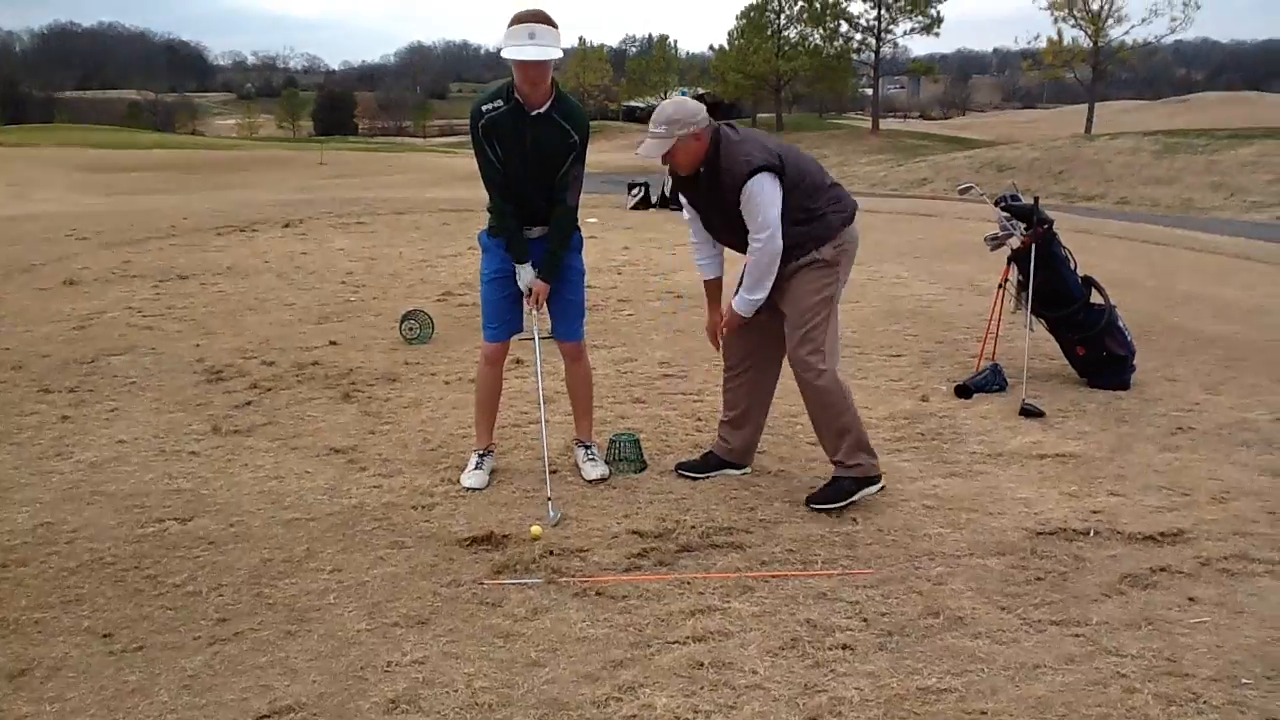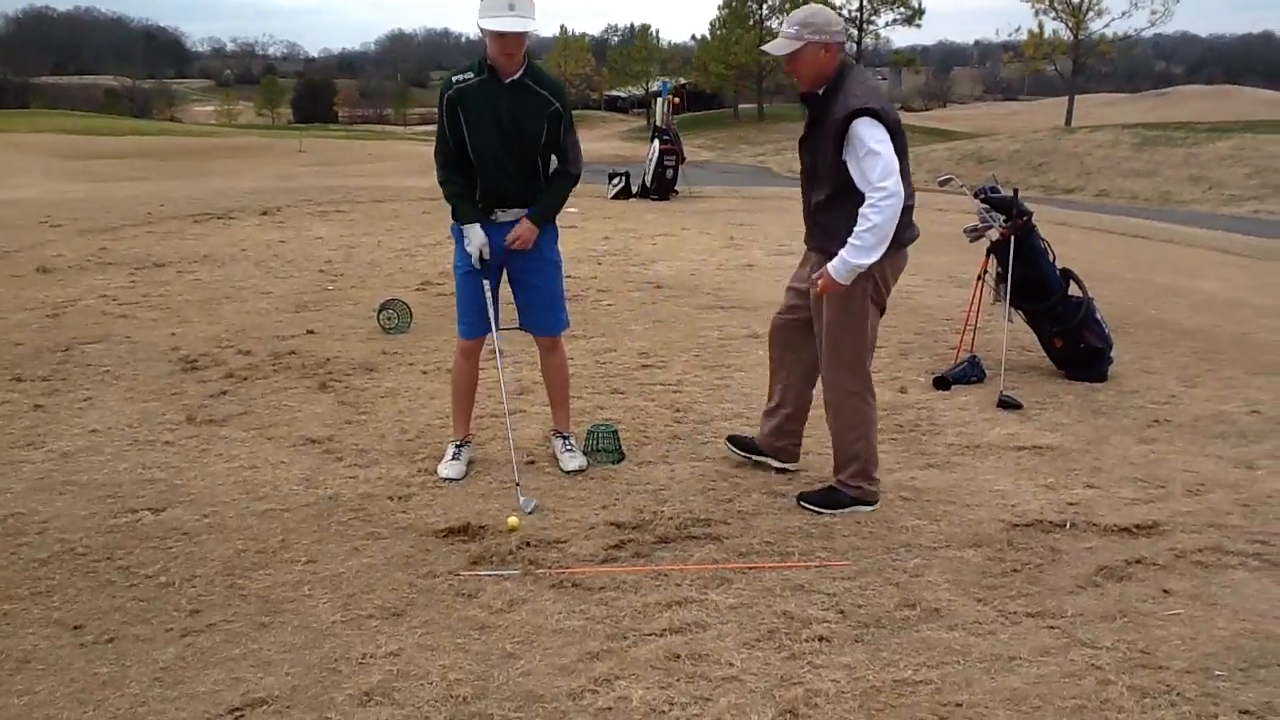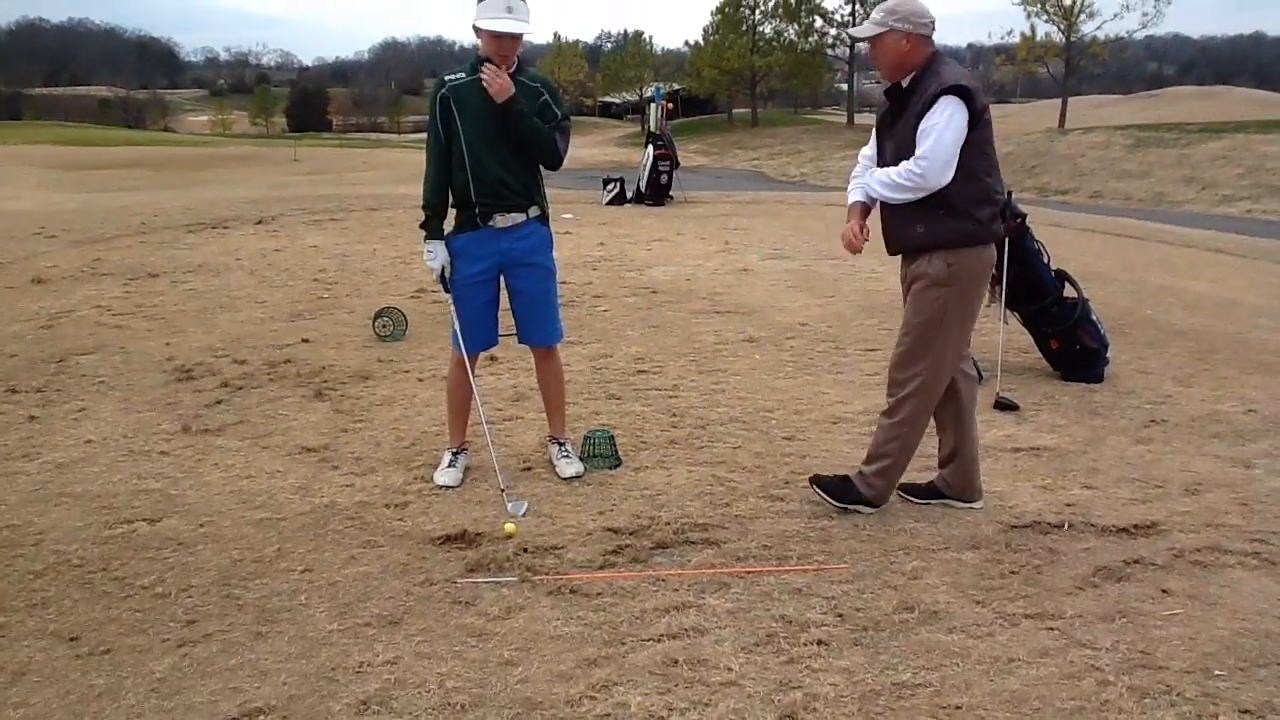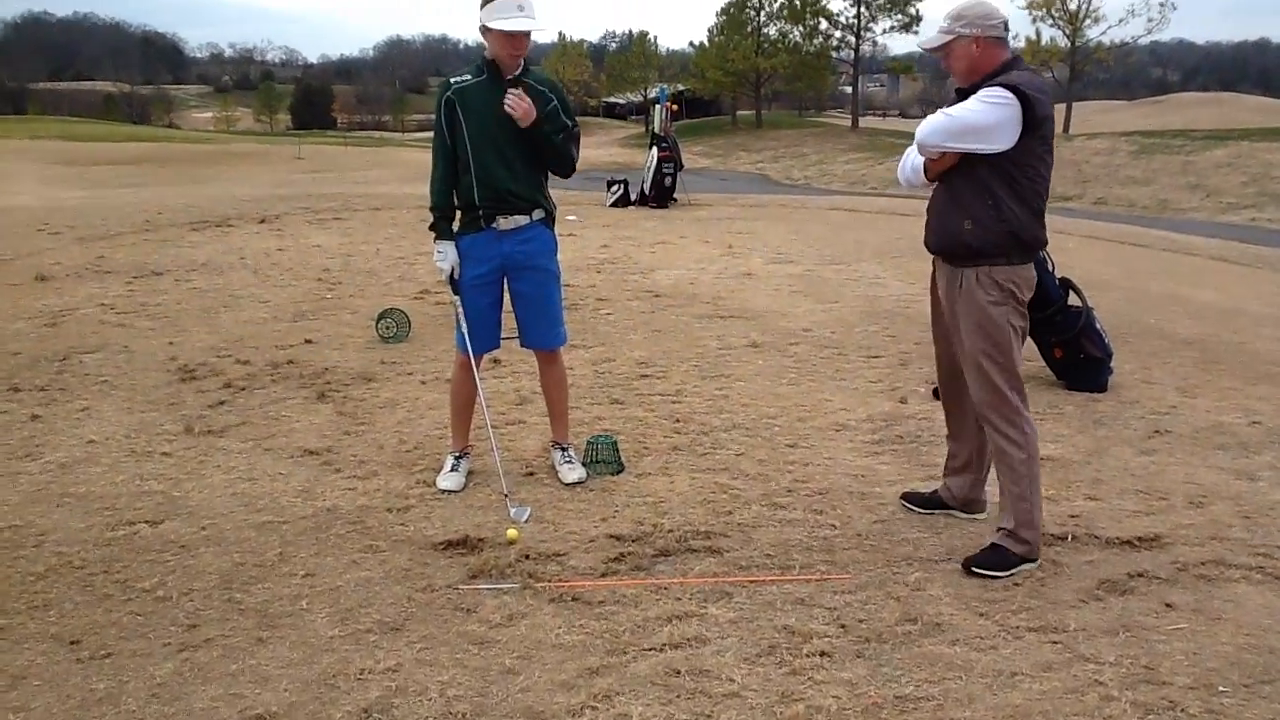
dt=0.5s
person 1, frame 1
left shoulder: (749, 168)
right shoulder: (688, 172)
left elbow: (767, 244)
right elbow: (704, 237)
left wrist: (742, 306)
right wrist: (715, 307)
left hip: (821, 247)
right hip: (777, 250)
left knee: (808, 357)
right knee: (743, 346)
left ankle: (858, 467)
right ankle: (733, 450)
person 1, frame 2
left shoulder: (858, 112)
right shoulder: (826, 96)
left elbow: (888, 196)
left wrist: (844, 267)
left hip: (860, 257)
right hip: (829, 247)
left knee: (843, 370)
right knee: (788, 331)
left ankle: (856, 486)
right ankle: (777, 441)
person 1, frame 3
left shoulder: (949, 94)
right shoulder: (902, 96)
left elbow: (927, 173)
right elbow: (870, 162)
left wrist: (870, 184)
right wrist: (857, 208)
left hip: (955, 256)
right hip: (928, 253)
left knee: (915, 372)
right knee: (947, 368)
left ankle: (872, 484)
right ankle: (959, 481)
person 1, frame 4
left shoulder: (1014, 97)
right shoulder: (976, 100)
left elbow: (929, 136)
right elbow: (909, 167)
left wrist: (936, 151)
right wrist: (933, 166)
left hip: (994, 273)
right hip: (952, 265)
left knee: (997, 399)
right knee: (958, 386)
left ankle: (1019, 535)
right ankle: (962, 489)
person 2, frame 1
left shoulder: (573, 119)
right shoulder: (486, 113)
left elbow: (566, 200)
right elbow: (499, 193)
left wrist: (547, 272)
right wrist: (520, 262)
left hip: (559, 241)
right hip: (505, 241)
left knee: (573, 346)
right knee: (493, 348)
left ankle: (585, 443)
right ankle: (483, 450)
person 2, frame 2
left shoulder: (548, 91)
right shoulder: (458, 89)
left elbow: (569, 165)
right elbow: (447, 164)
left wrist: (537, 221)
right wrist: (469, 223)
left hip: (533, 228)
right hip: (478, 229)
left knee: (549, 336)
right knee: (470, 340)
left ankle: (562, 434)
right ankle: (460, 441)
person 2, frame 3
left shoulder: (538, 89)
right shoulder: (451, 90)
left elbow: (554, 155)
right elbow: (437, 165)
left wrist: (513, 103)
right wrist: (433, 234)
left hip: (529, 232)
right hip: (471, 235)
left knee: (545, 345)
right knee: (465, 349)
left ankle: (559, 440)
right ankle: (456, 448)
person 2, frame 4
left shoulder: (546, 92)
right shoulder: (456, 92)
left elbow: (567, 161)
right elbow: (443, 169)
left wrist: (534, 125)
right wrist: (443, 235)
left hip: (533, 234)
right hip: (475, 238)
left knee: (548, 348)
right knee: (467, 353)
left ankle: (561, 446)
right ankle: (458, 452)
